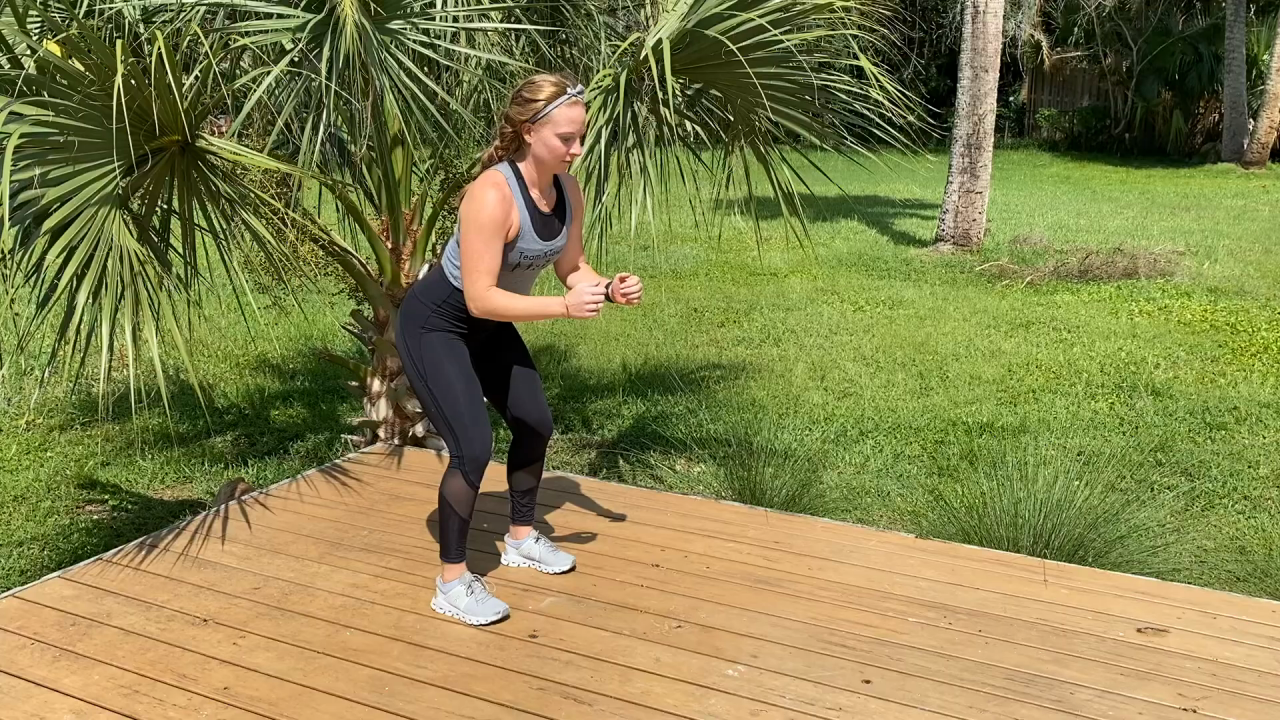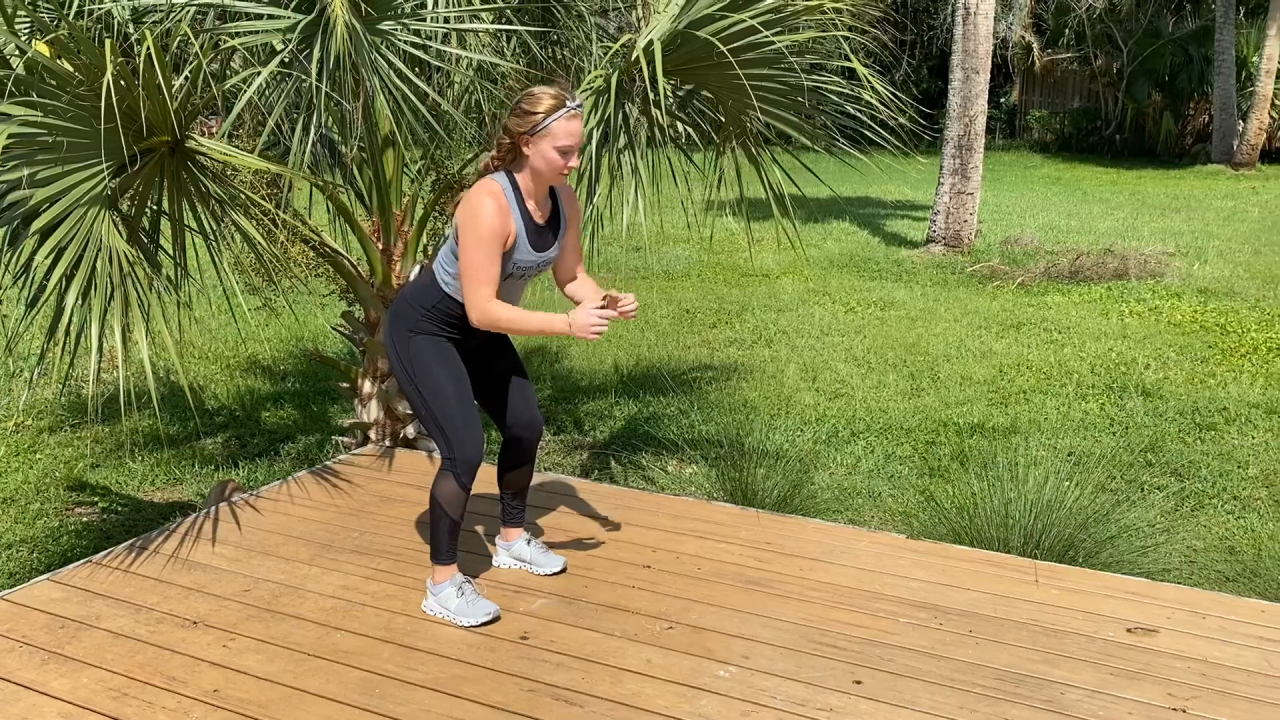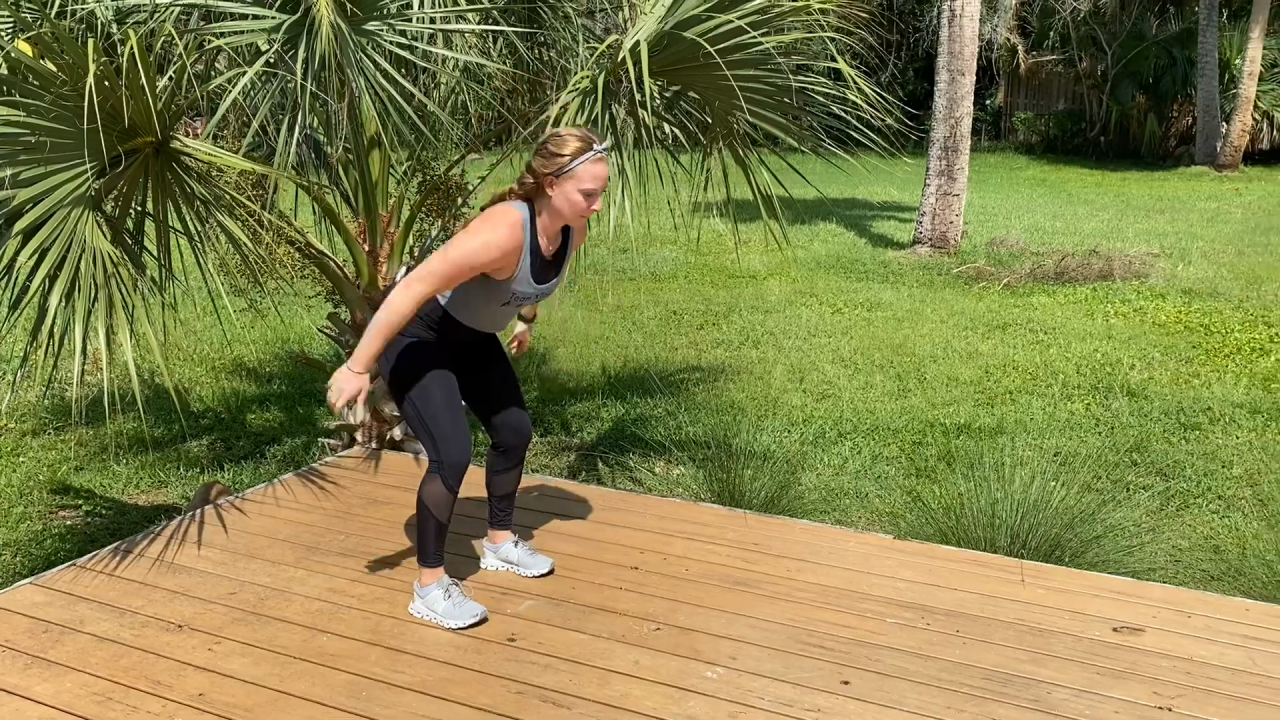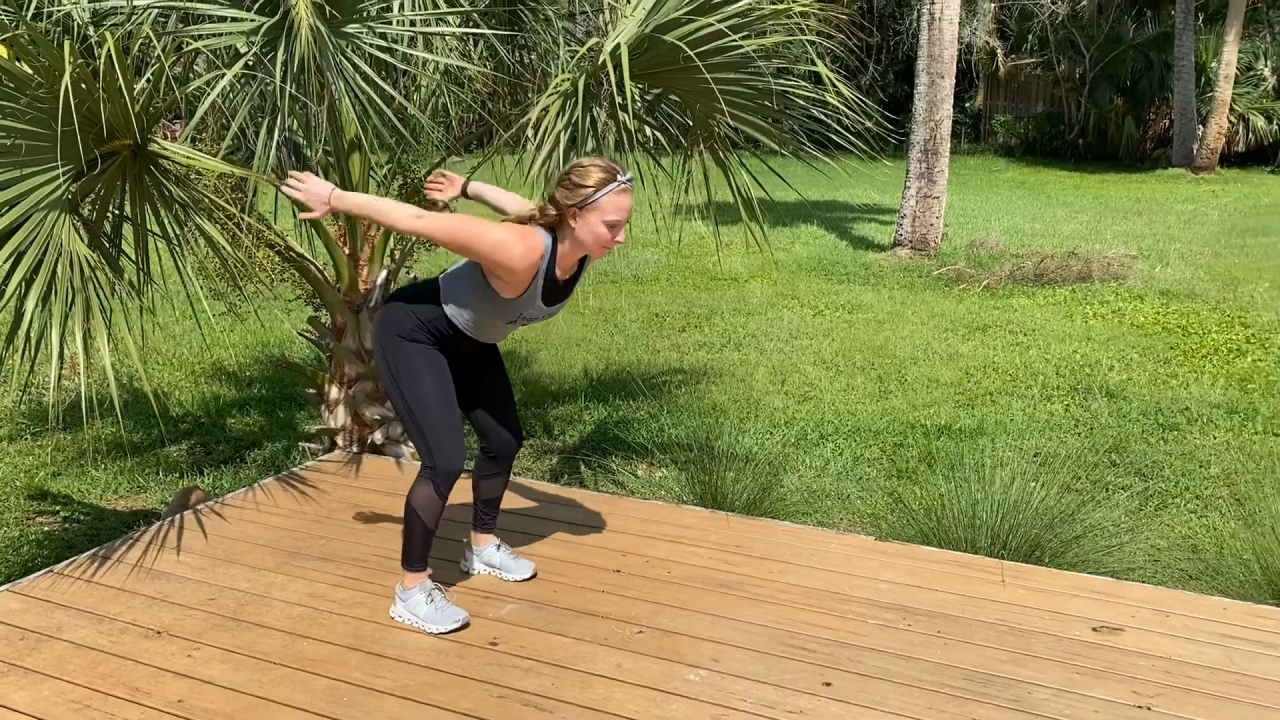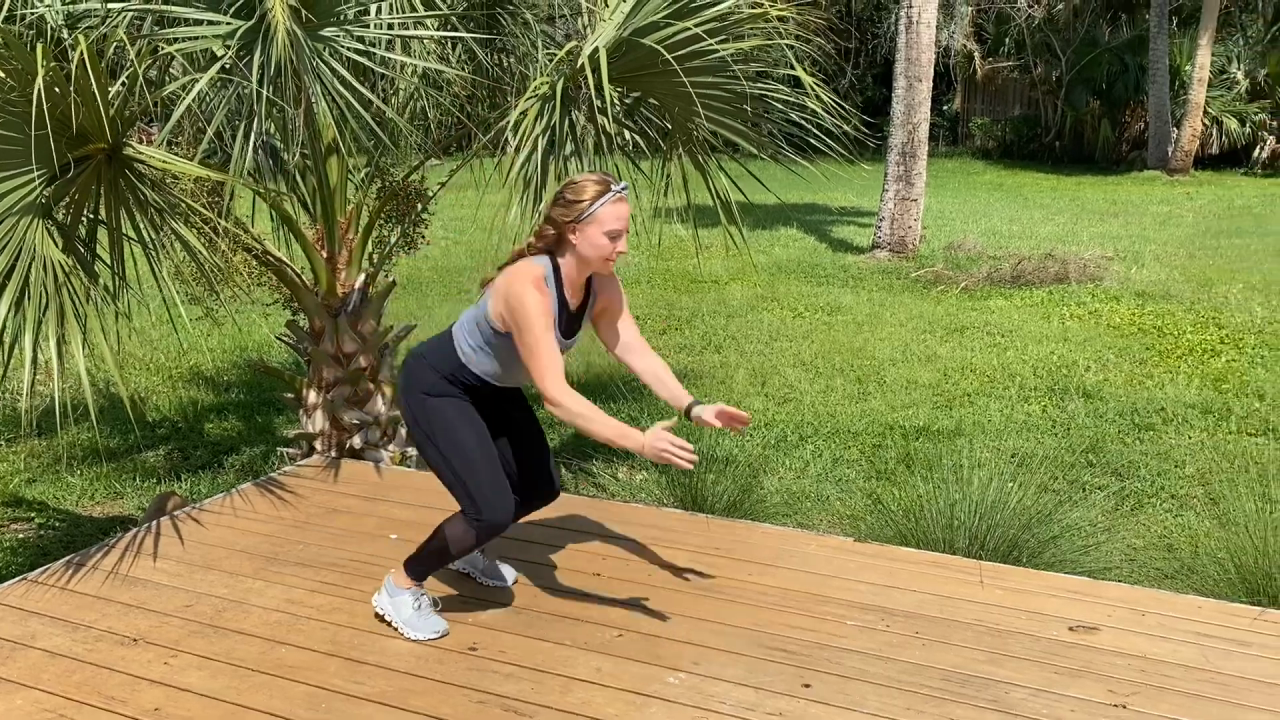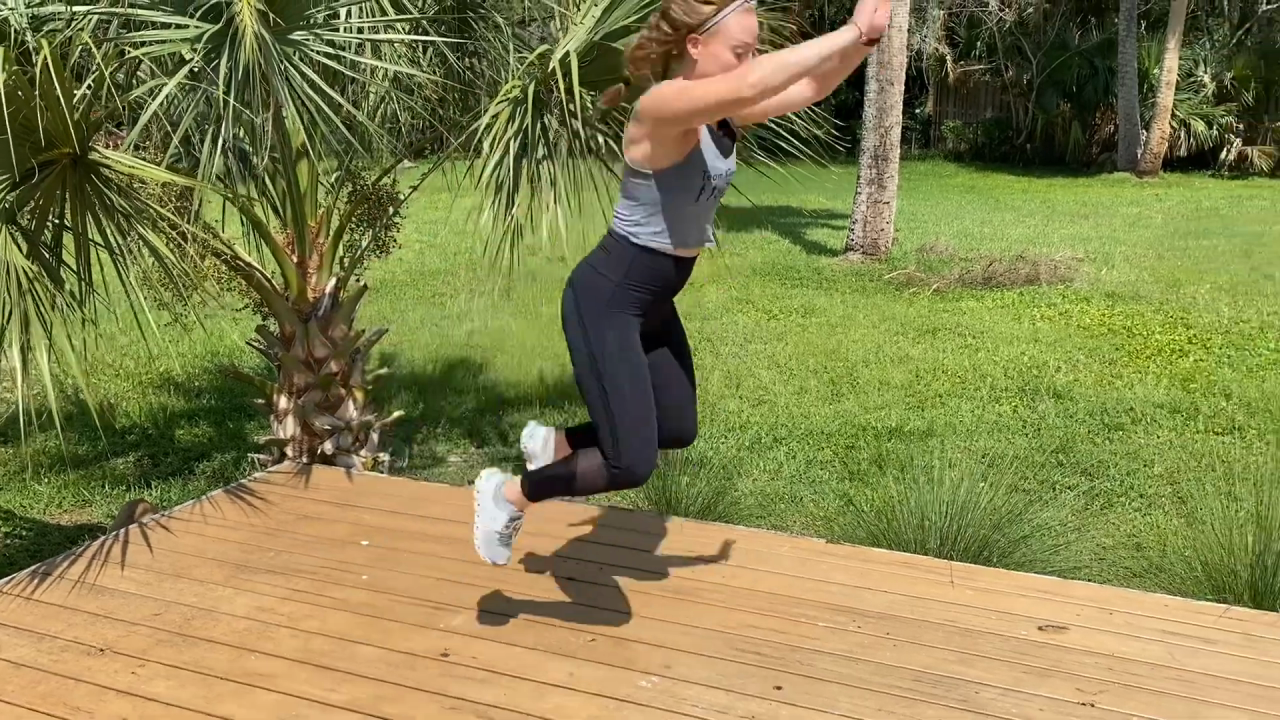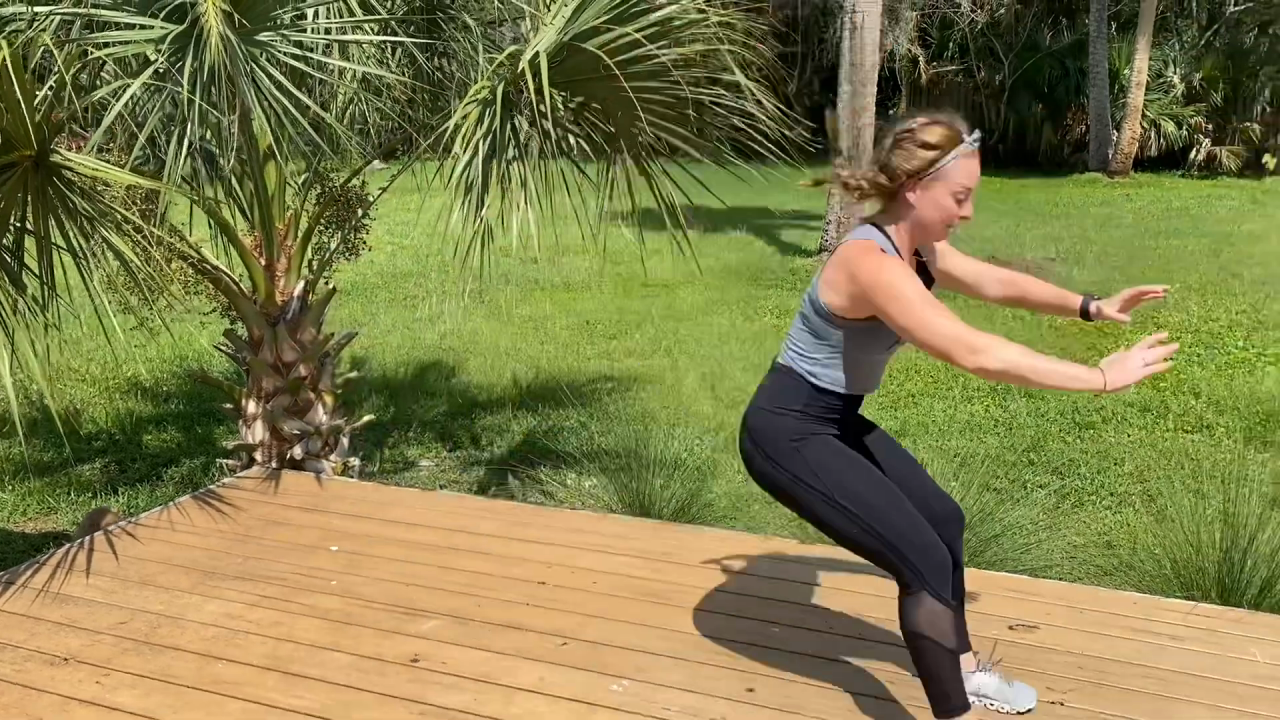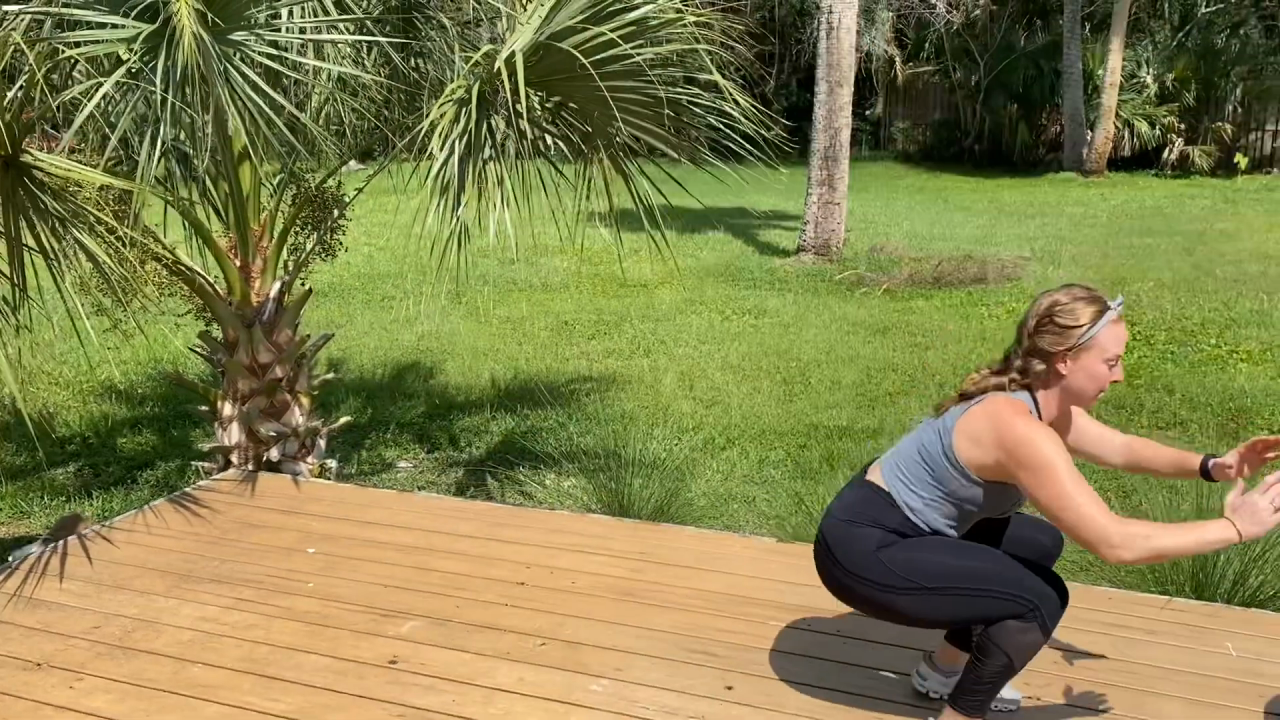
dt=0.3s
person 1, frame 1
left shoulder: (567, 191)
right shoulder: (492, 196)
left elbow: (572, 269)
right elbow: (480, 298)
left wrist: (610, 289)
right wrist: (565, 308)
left hip: (488, 325)
right hip: (435, 324)
left knee: (536, 423)
right knee: (473, 447)
left ankle: (521, 537)
right ankle: (452, 582)
person 1, frame 2
left shoulder: (564, 201)
right shoulder: (488, 204)
left elbow: (572, 277)
right elbow: (483, 309)
left wrist: (605, 302)
right wrist: (567, 324)
left hip: (475, 329)
right hip: (422, 327)
left knee: (526, 426)
right knee: (465, 448)
left ankle: (512, 539)
right ankle: (443, 583)
person 1, frame 3
left shoulder: (570, 226)
right shoulder: (503, 231)
right elbow: (411, 291)
left wrist: (527, 318)
right wrist: (359, 366)
left hip: (472, 331)
right hip: (415, 333)
left knee: (513, 431)
right knee: (452, 454)
left ankle: (500, 542)
right ankle: (429, 588)
person 1, frame 4
left shoulder: (580, 243)
right shoulder: (521, 251)
left elbow: (527, 209)
right elbow: (416, 219)
left wrist: (467, 188)
right wrist: (333, 199)
left hip: (470, 336)
right hip: (413, 330)
left knee: (505, 440)
right knee: (445, 460)
left ankle: (483, 545)
right ankle: (412, 590)
person 1, frame 5
left shoulder: (596, 278)
right shoulder: (528, 286)
left elbow: (632, 348)
right elbow: (554, 393)
left wrist: (691, 407)
right wrist: (637, 440)
left hip: (494, 388)
right hip: (437, 388)
left knee: (541, 489)
right knee: (491, 509)
left ankle: (465, 549)
right ankle: (400, 590)
person 1, frame 6
left shoulder: (721, 109)
right shoulder: (664, 107)
left elbow: (816, 83)
right elbow: (751, 85)
left hip: (652, 298)
right hip: (606, 299)
left knee: (675, 429)
right knee: (631, 465)
left ankle: (552, 447)
right ankle: (510, 494)
person 1, frame 7
left shoulder: (915, 245)
right shoulder: (870, 263)
left elbow: (1000, 283)
right elbow: (974, 354)
left wrist: (1090, 307)
right wrist: (1096, 376)
left hip: (829, 422)
right hip: (786, 433)
left knee: (942, 526)
right knee: (925, 556)
left ankle: (958, 662)
person 1, frame 8
left shoulder: (1043, 397)
right shoulder: (1018, 428)
left elbow: (1118, 447)
right elbow: (1114, 542)
left wrist: (1210, 465)
right wrist: (1234, 528)
left hip: (904, 526)
right hip: (861, 551)
left knee: (1042, 547)
right knee: (1041, 599)
left ankle: (943, 668)
